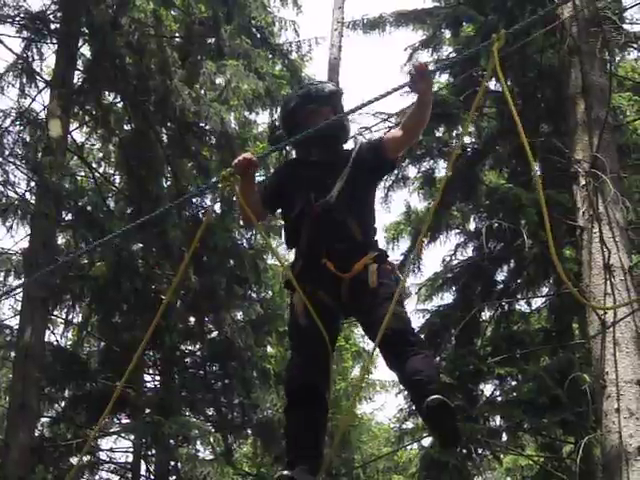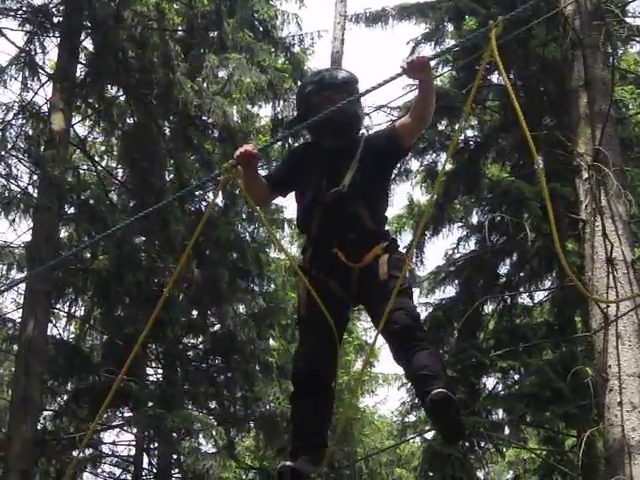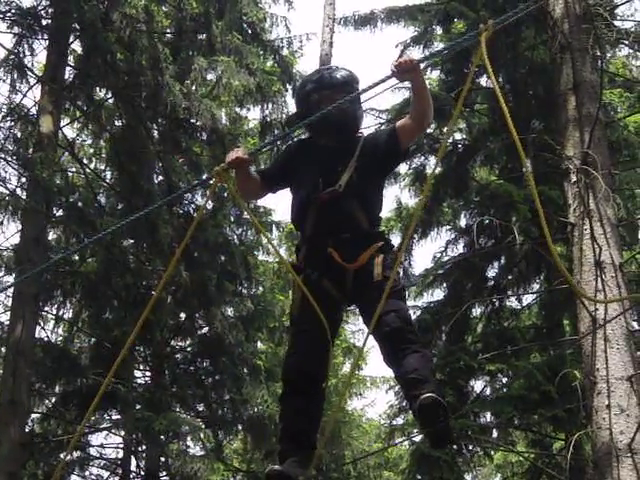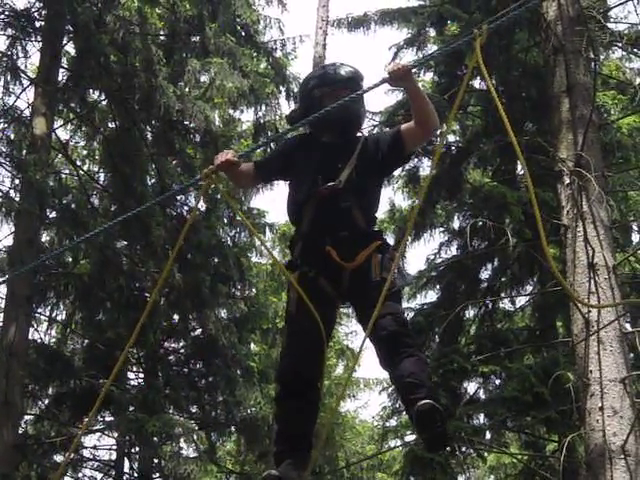
dt=0.7s
person 1, frame 1
left shoulder: (360, 158)
right shoulder: (290, 173)
left elbow: (407, 133)
right elbow: (253, 215)
left wrist: (424, 94)
right wrist: (246, 178)
left hip: (366, 270)
right hip: (313, 281)
left knee: (397, 335)
right knee: (306, 373)
person 1, frame 2
left shoulder: (374, 147)
right shoulder: (303, 157)
left elbow: (419, 120)
right elbow: (261, 197)
left wrist: (424, 81)
right wrist: (249, 169)
left hip: (376, 261)
right hip: (323, 269)
left knee: (404, 327)
right knee: (312, 361)
person 1, frame 3
left shoulder: (372, 146)
right shoulder: (300, 154)
left elbow: (419, 120)
right elbow: (255, 190)
left wrist: (416, 80)
right wrist: (242, 169)
left hip: (370, 260)
right hip: (317, 267)
left knee: (396, 329)
right knee: (304, 360)
person 1, frame 4
left shoulder: (372, 146)
right shoulder: (298, 149)
left elbow: (426, 127)
right elbow: (250, 177)
left wrist: (409, 86)
right wrist: (230, 167)
left hip: (365, 260)
right hip: (312, 266)
left knee: (391, 332)
right knee: (299, 361)
